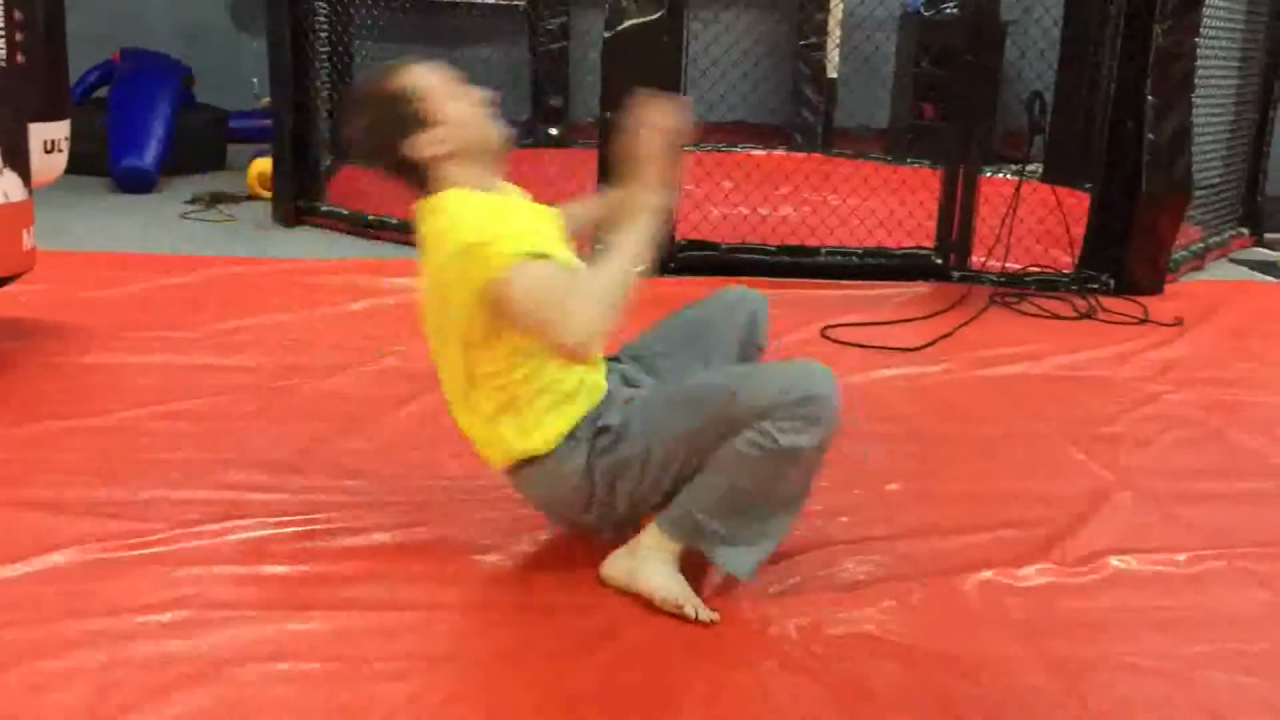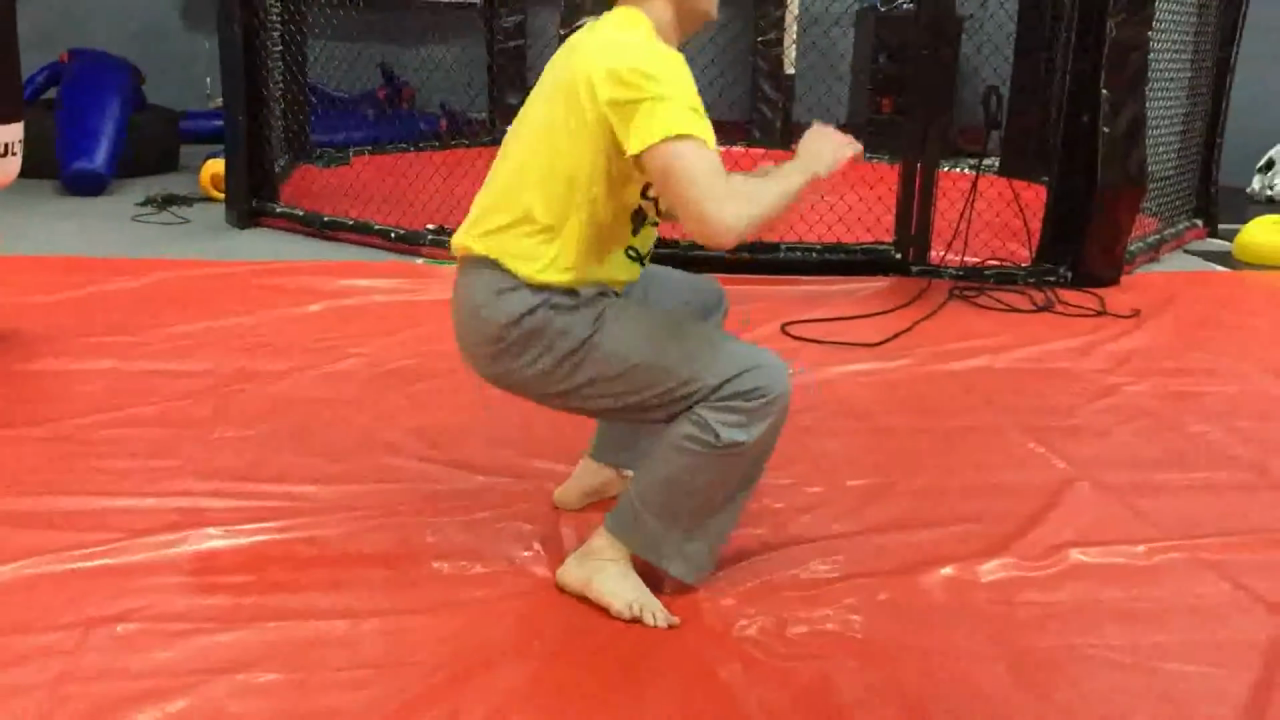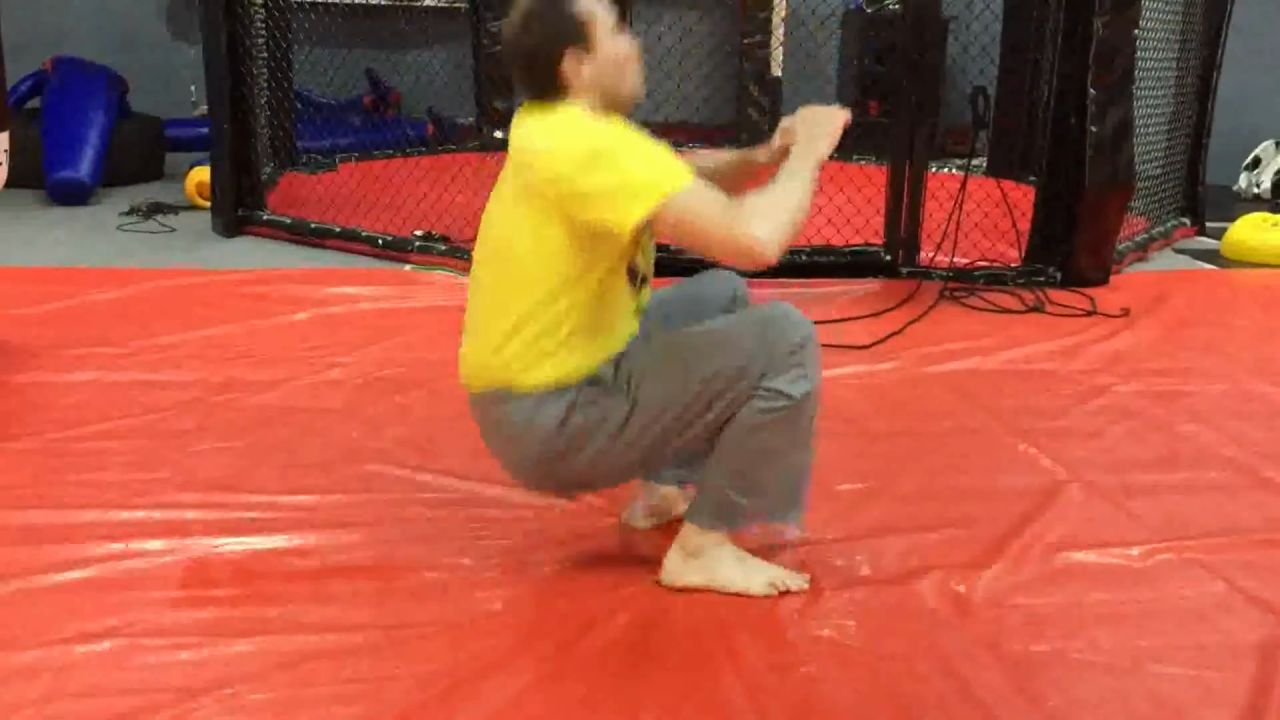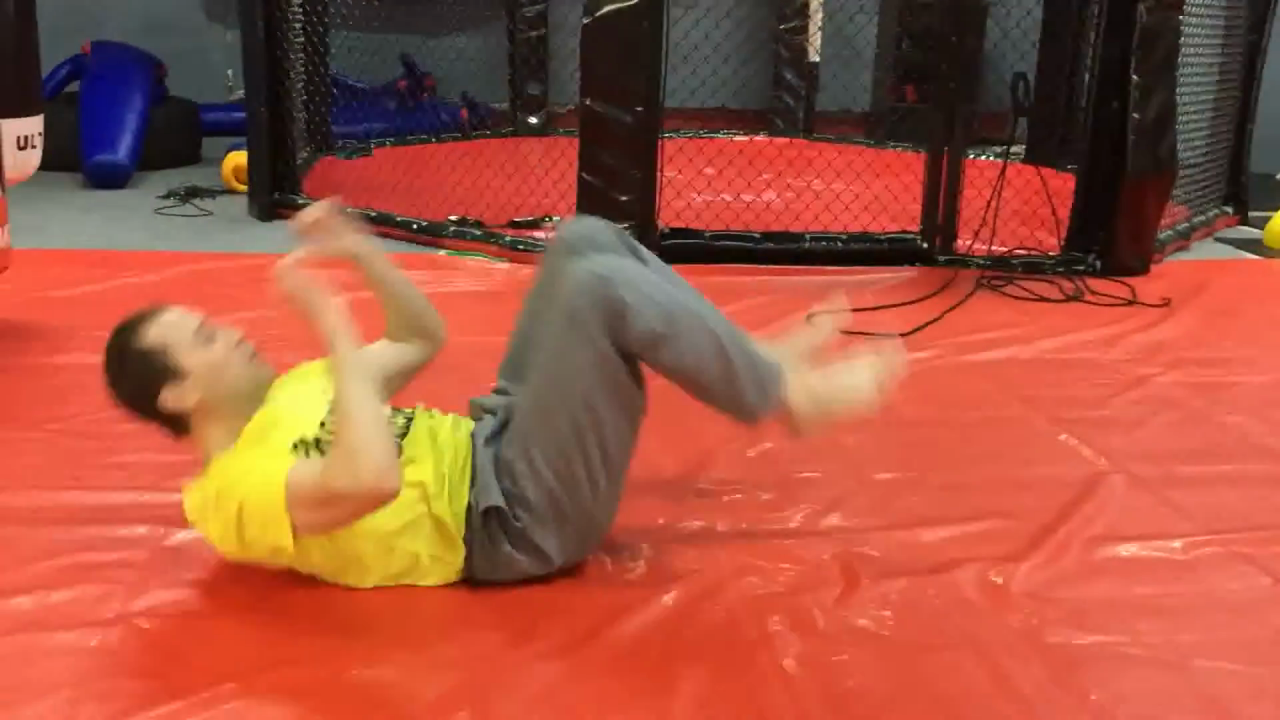
dt=0.5s
person 1, frame 1
left shoulder: (473, 202)
right shoulder: (477, 232)
left elbow: (576, 223)
right elbow: (581, 331)
left wrist: (631, 193)
right wrist: (647, 196)
left hip: (600, 397)
right hip: (580, 464)
left knee: (741, 308)
right knee: (809, 393)
right ankle: (655, 549)
person 1, frame 2
right shoulder: (644, 62)
left elbow: (657, 191)
right elbow: (718, 221)
left wrist: (759, 181)
right wrist: (803, 167)
left hip: (539, 280)
right hip: (524, 311)
left knee: (700, 304)
right knee: (754, 384)
left ankle: (602, 469)
right ankle: (606, 555)
person 1, frame 3
left shoulder: (552, 132)
right shoulder: (591, 150)
left elbow: (670, 169)
right elbow: (753, 242)
left wrist: (761, 158)
right wrist: (807, 153)
left hip: (563, 391)
right hip: (550, 425)
left knee: (721, 297)
right knee: (782, 338)
left ankle: (667, 487)
right ankle: (704, 546)
person 1, frame 4
left shoulder: (290, 388)
right shoulder: (233, 491)
left elbow: (423, 342)
right elbow: (373, 482)
left wrist: (362, 250)
right wrist: (338, 328)
left hip: (494, 442)
right hip: (526, 524)
left knee: (588, 241)
right knee: (603, 285)
left ankle: (761, 366)
right ankle: (787, 396)
